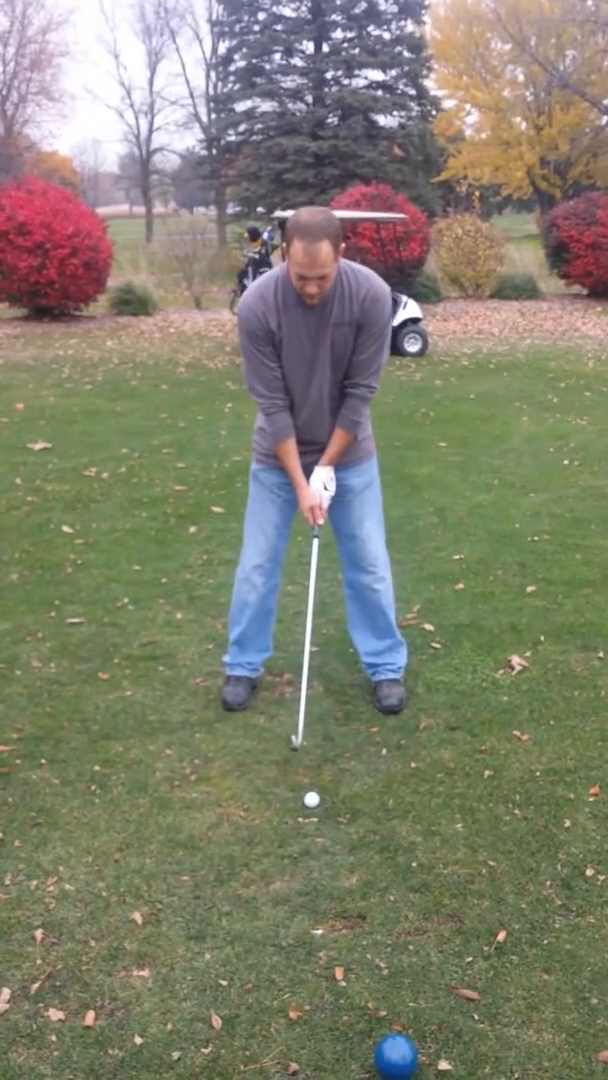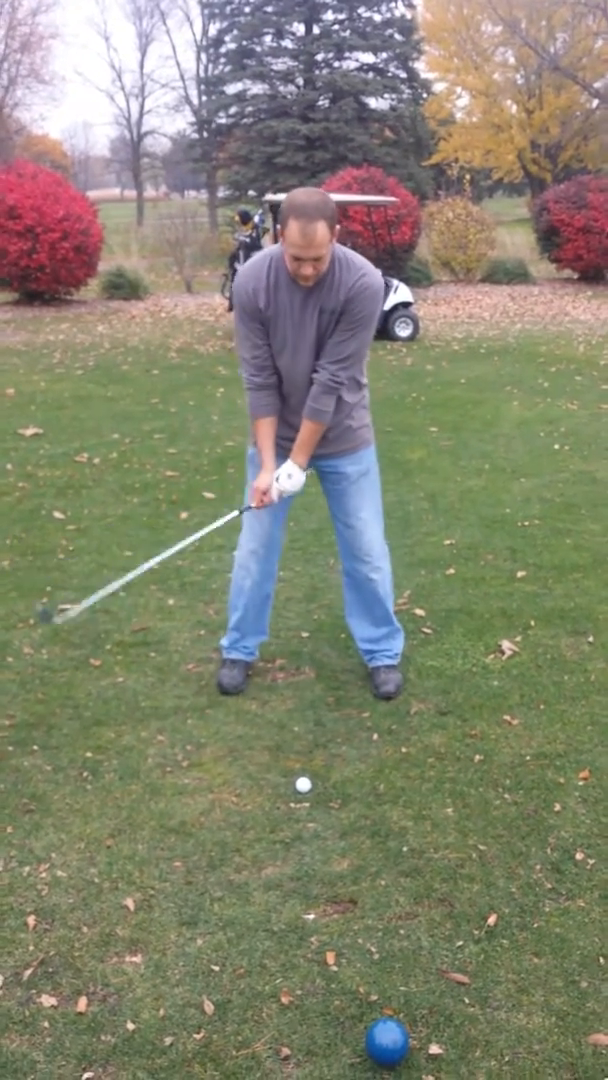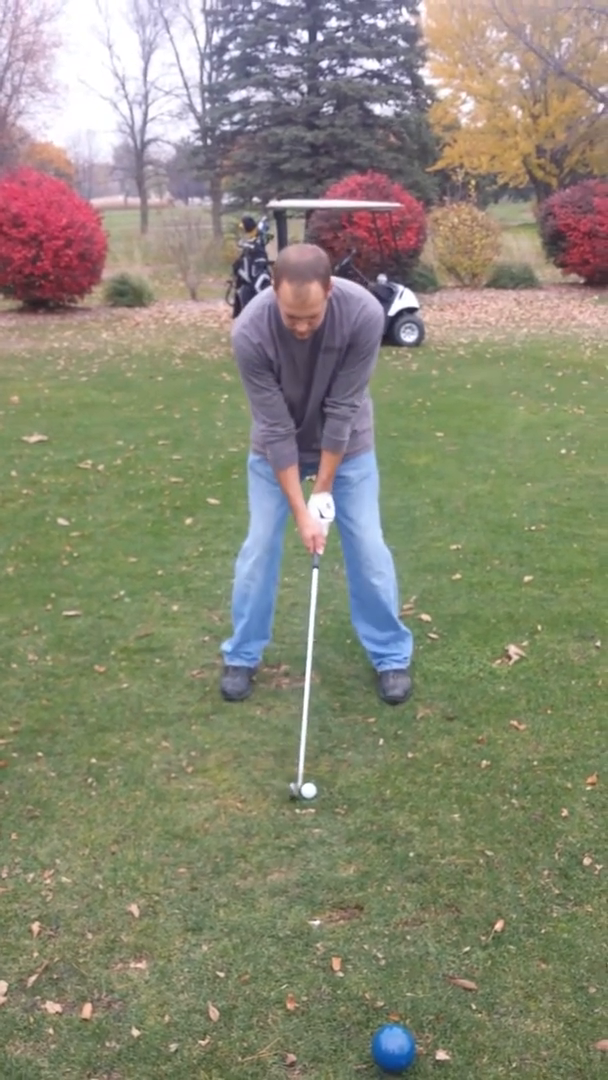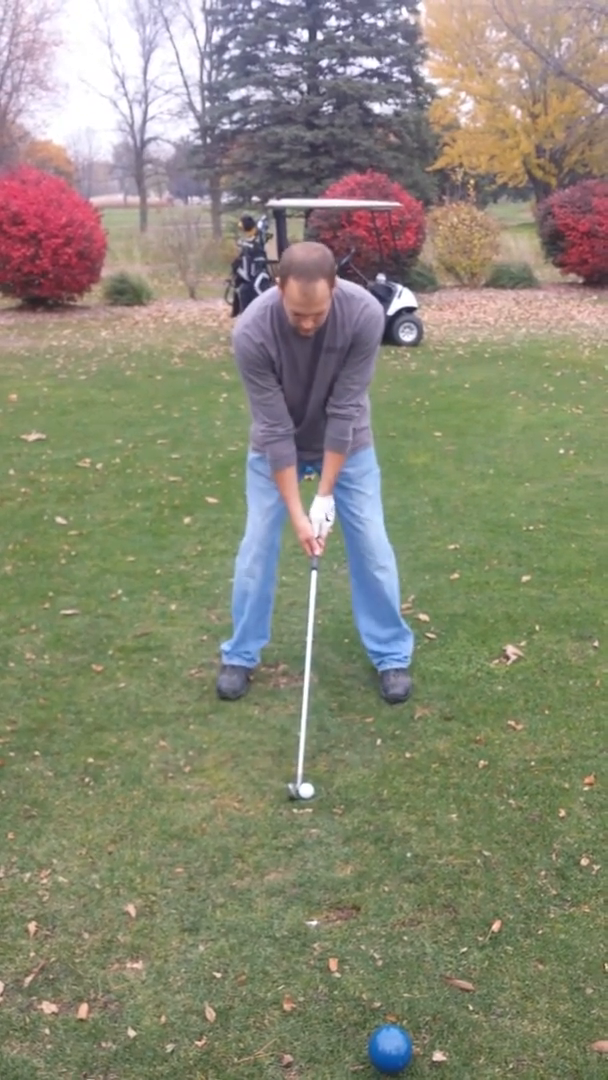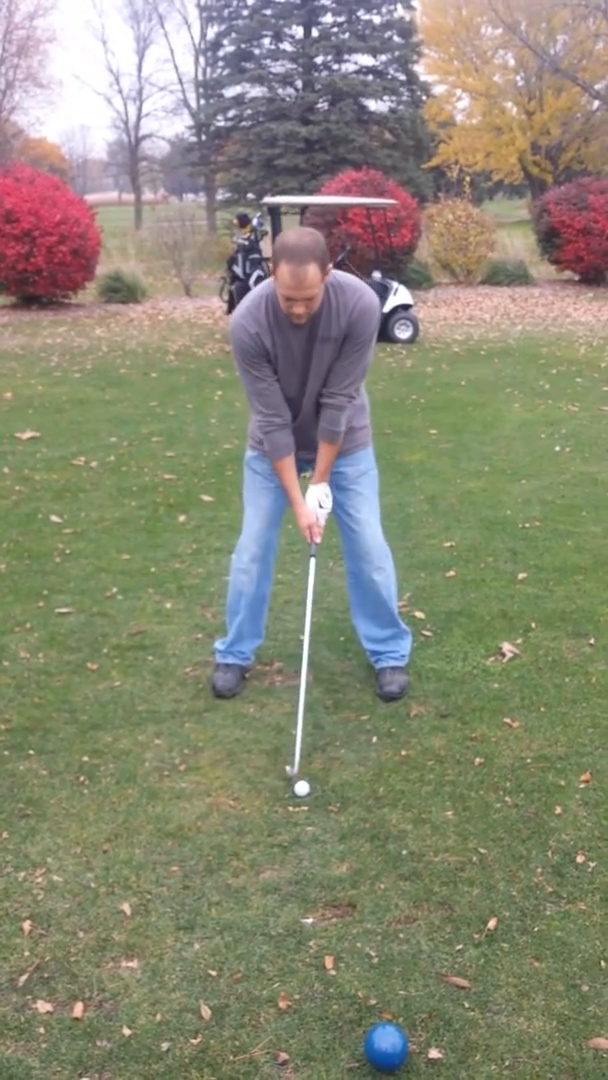
dt=1s
person 1, frame 1
left shoulder: (371, 294)
right shoulder: (256, 305)
left elbow: (360, 390)
right elbow: (271, 402)
left wrist: (327, 466)
right wrist: (299, 482)
left hip: (348, 449)
right hip: (278, 452)
left knee: (369, 561)
right knee: (258, 561)
left ankle: (385, 666)
right ankle: (242, 665)
person 1, frame 2
left shoulder: (363, 283)
right shoulder: (251, 281)
left elbow: (333, 380)
right elbow: (259, 379)
left wrist: (298, 462)
right wrist: (266, 463)
left hip: (343, 436)
right hip: (276, 432)
left knee: (365, 547)
right knee: (256, 545)
left ankle: (382, 652)
right ankle: (239, 649)
person 1, frame 3
left shoulder: (364, 313)
right shoulder: (249, 331)
left elbow: (342, 408)
right elbow: (276, 427)
left wrist: (324, 490)
right wrist: (300, 511)
left hip: (345, 443)
right hip: (276, 448)
left knee: (367, 546)
right knee: (261, 544)
left ankle: (391, 655)
right ankle: (241, 655)
person 1, frame 4
left shoulder: (365, 314)
right shoulder: (252, 332)
left elbow: (344, 410)
right elbow: (275, 428)
left wrist: (325, 494)
right wrist: (296, 514)
left hip: (345, 442)
right hip: (276, 445)
left knee: (371, 543)
right knee: (258, 544)
left ankle: (392, 655)
right ankle: (240, 654)
person 1, frame 5
left shoulder: (361, 304)
right shoulder: (247, 322)
left elbow: (338, 401)
right elbow: (272, 418)
left wrist: (321, 480)
right wrist: (297, 501)
left hip: (344, 441)
right hip: (273, 445)
left knee: (368, 545)
right knee: (254, 544)
left ankle: (389, 653)
right ankle: (234, 653)
